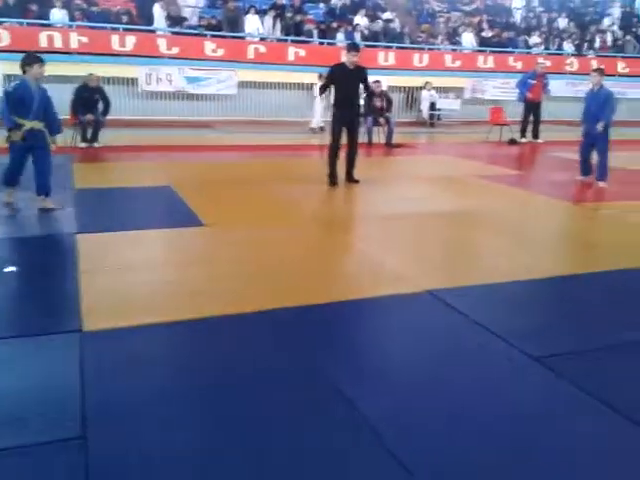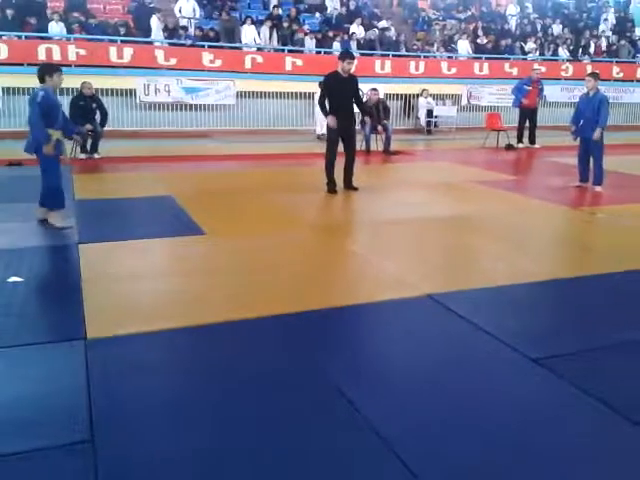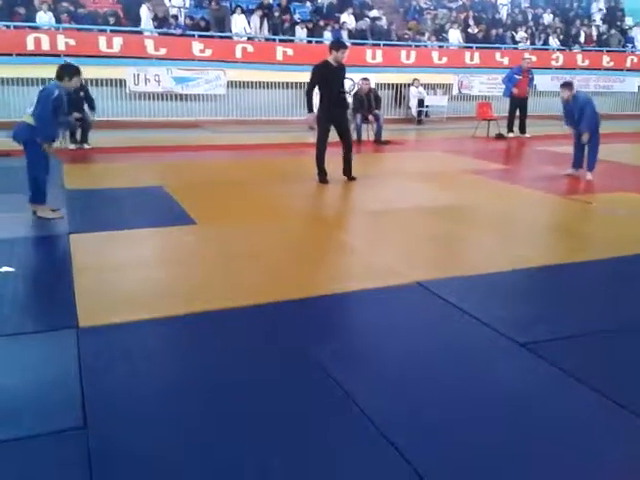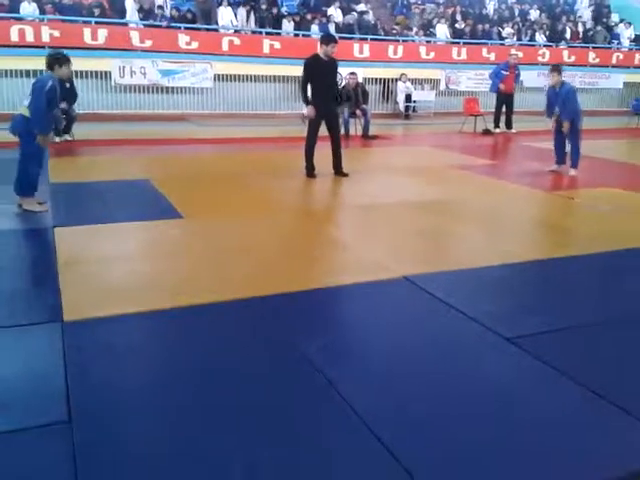
dt=0.3s
person 1, frame 1
left shoulder: (42, 92)
right shoulder: (16, 88)
left elbow: (49, 113)
right elbow: (6, 110)
left wrist: (53, 133)
right wrist: (13, 129)
left hip: (38, 134)
right hip: (21, 133)
left knee: (44, 167)
right knee: (16, 165)
left ankle: (44, 200)
right ankle: (9, 192)
person 1, frame 2
left shoulder: (51, 96)
right shoulder: (39, 96)
left elbow: (62, 120)
right elbow: (35, 121)
left wrist: (74, 133)
right wrist: (44, 142)
left hip: (52, 143)
right hip: (45, 144)
left knee: (51, 178)
right knee: (53, 178)
left ankle: (44, 211)
right ankle: (53, 215)
person 1, frame 3
left shoulder: (59, 93)
right shoulder: (53, 92)
left elbow: (56, 119)
right elbow: (43, 117)
left wrist: (50, 139)
right wrist: (46, 140)
left hip: (35, 134)
right hip: (32, 134)
left knee: (40, 169)
right knee: (38, 170)
left ankle: (38, 204)
right ankle: (40, 208)
person 1, frame 4
left shoulder: (52, 83)
right shoulder: (46, 83)
left elbow: (49, 110)
right elbow: (37, 109)
left wrist: (47, 130)
right wrist: (41, 132)
left hip: (30, 126)
right hip: (30, 127)
left knee: (28, 162)
right knee: (33, 162)
left ankle: (24, 196)
right ankle: (27, 200)
person 2, frame 1
left shoulder: (361, 71)
right shoulder: (336, 69)
left elbow: (367, 88)
right elbow: (325, 85)
right wrist: (320, 93)
left hip: (354, 112)
right hip: (339, 111)
left knee: (353, 144)
right knee: (335, 143)
left ankle: (349, 174)
right ankle: (332, 175)
person 2, frame 2
left shoulder: (353, 79)
right shoulder: (330, 78)
left elbow: (358, 99)
right elbow: (321, 100)
left wrist: (365, 114)
right wrist: (327, 115)
left hip: (349, 122)
right hip: (334, 122)
left knee: (351, 153)
right knee: (331, 154)
left ankle: (348, 182)
right ankle: (331, 184)
person 2, frame 3
left shoulder: (341, 68)
right shoulder: (320, 68)
right elbow: (310, 90)
left wrist: (346, 107)
right wrist: (310, 112)
left hip: (340, 111)
right hip: (325, 112)
left knee: (348, 142)
right knee: (321, 144)
left ankle: (348, 171)
right ankle: (322, 174)
person 2, frame 4
left shoulder: (333, 62)
right shoulder: (311, 62)
right elbow: (304, 85)
left wrist: (340, 101)
right wrist: (308, 104)
left hip: (332, 106)
right hip: (316, 107)
left knee: (336, 138)
right knee: (311, 138)
left ankle: (338, 168)
right ankle: (309, 168)
person 3, frame 1
left shoulder: (607, 93)
right shoulder: (589, 93)
left elbow: (610, 110)
left wrist: (602, 123)
right wrist: (585, 124)
left hip: (601, 129)
right hip: (589, 128)
left knee: (602, 154)
right knee: (584, 151)
left ankle: (601, 179)
right ankle: (585, 174)
person 3, frame 2
left shoulder: (602, 98)
right shoulder: (583, 98)
left elbow: (604, 115)
right elbow: (578, 113)
left wrist: (599, 129)
right wrist: (573, 126)
left hip: (596, 133)
right hip: (584, 132)
left knee: (597, 159)
right knee: (582, 157)
left ankle: (597, 184)
right ankle: (583, 181)
person 3, frame 3
left shoulder: (583, 100)
right shoulder: (566, 101)
left elbow: (588, 119)
right elbow: (568, 115)
left wrist: (586, 134)
right wrist: (572, 128)
left hip: (591, 125)
right hip: (579, 123)
left knee: (592, 147)
right knee: (578, 145)
left ankle: (589, 171)
right ankle: (576, 168)
person 3, frame 4
left shoulder: (569, 89)
right shoulder: (551, 89)
left elbow: (571, 107)
right elbow: (550, 105)
left wrist: (567, 122)
right wrist: (551, 119)
left hip: (572, 119)
right hip: (562, 118)
left knee: (574, 142)
right knee: (558, 141)
left ankle: (573, 167)
right ankle: (559, 163)
